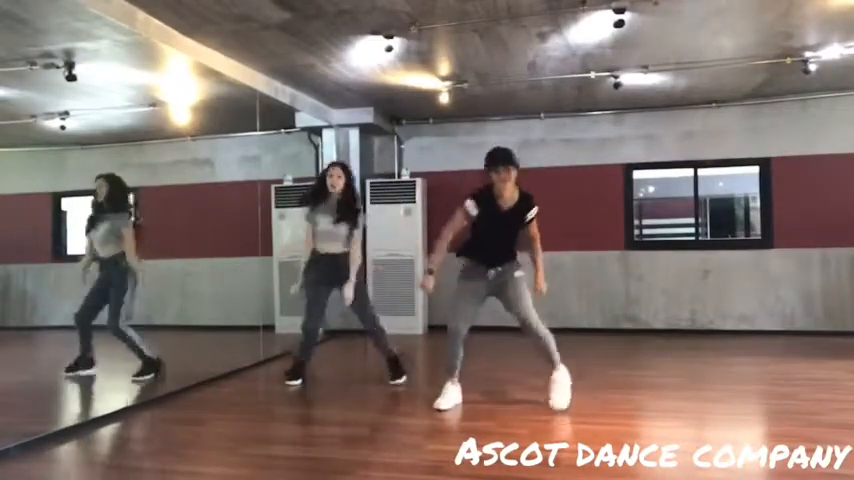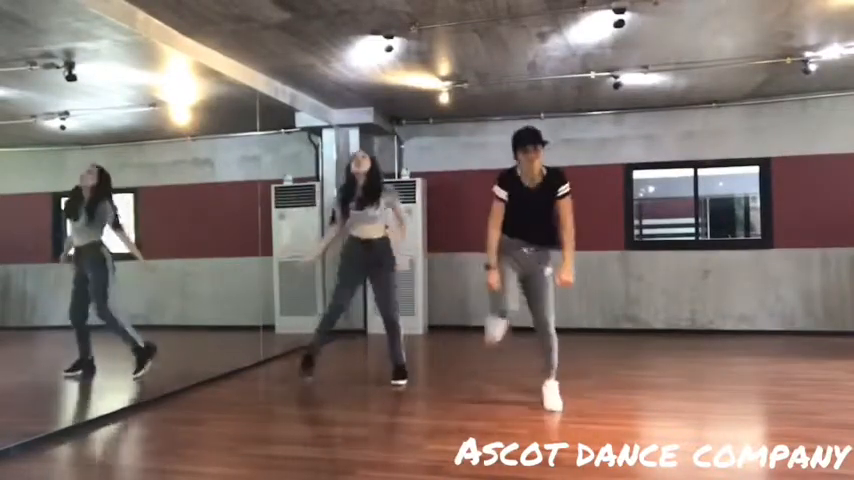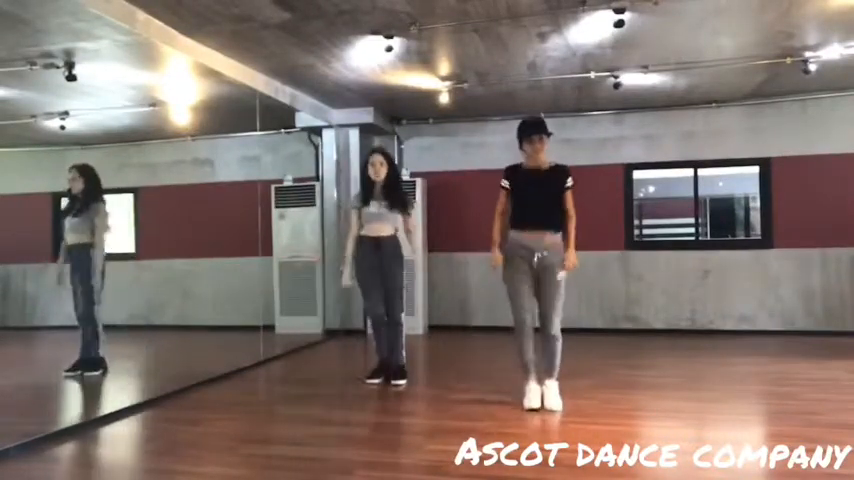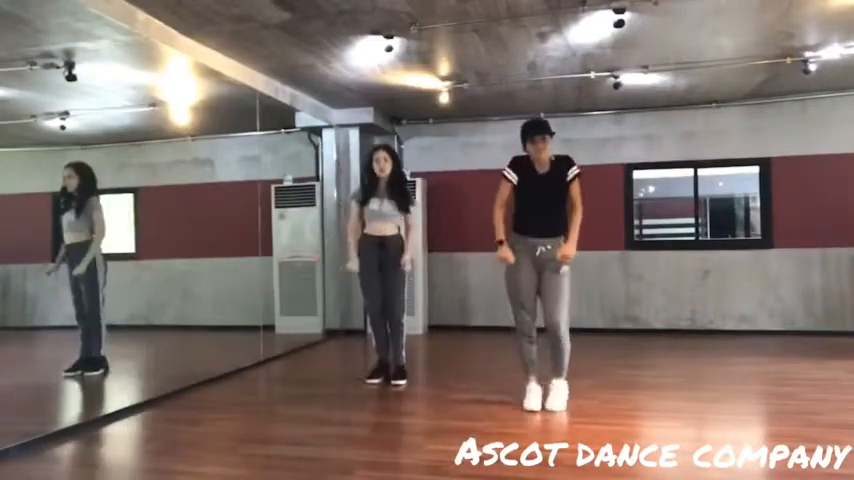
dt=0.3s
person 1, frame 1
left shoulder: (526, 202)
right shoulder: (478, 199)
left elbow: (533, 238)
right elbow: (448, 233)
left wrist: (539, 274)
right wrist: (431, 271)
left hip: (509, 270)
right hip: (475, 272)
left knee: (529, 319)
right knee: (456, 329)
left ankle: (558, 372)
right ankle: (452, 385)
person 1, frame 2
left shoulder: (557, 179)
right shoulder: (505, 181)
left elbow: (566, 224)
right elbow: (494, 226)
left wrist: (568, 265)
right wrist: (490, 267)
left hip: (539, 255)
right hip: (509, 251)
left knee: (546, 324)
right knee: (504, 308)
left ankle: (550, 383)
right ankle: (497, 315)
person 1, frame 3
left shoulder: (561, 173)
right shoulder: (511, 174)
left elbow: (569, 213)
right elbow: (500, 213)
left wrist: (571, 250)
right wrist: (495, 248)
left hip: (552, 253)
right hip: (517, 252)
left knee: (551, 324)
right knee: (524, 322)
left ankle: (550, 383)
right ankle: (531, 384)
person 1, frame 4
left shoulder: (566, 165)
right shoulder: (517, 166)
left elbow: (576, 207)
right elbow: (500, 206)
left wrist: (572, 242)
right wrist: (501, 243)
left hip: (555, 250)
right hip: (522, 250)
left knee: (558, 322)
right knee: (525, 324)
left ankle: (559, 382)
right ankle: (533, 383)
person 2, frame 1
left shoulder: (353, 211)
right shoulder: (316, 207)
left elbow: (355, 248)
right elbow: (310, 241)
left wrist: (351, 281)
right wrist: (301, 276)
left hip: (344, 266)
right hip: (319, 266)
left knee: (369, 319)
right knee: (312, 323)
left ankle: (393, 360)
right ankle: (299, 365)
person 2, frame 2
left shoulder: (384, 191)
right shoulder: (344, 194)
left elbow: (402, 220)
right elbow: (337, 226)
right wrist: (318, 252)
left hip: (379, 252)
right hip: (353, 252)
left knee: (389, 311)
right knee: (336, 306)
left ankle: (399, 365)
right ankle: (311, 353)
person 2, frame 3
left shoulder: (397, 196)
right shoulder: (360, 198)
left elbow: (408, 229)
right elbow: (353, 233)
right wrist: (347, 266)
left hip: (391, 251)
right hip: (365, 251)
left knee: (394, 311)
right knee: (375, 311)
left ankle: (398, 365)
right ankle: (383, 363)
person 2, frame 4
left shoulder: (402, 193)
right shoulder: (362, 192)
left elbow: (409, 226)
right elbow: (353, 226)
left wrist: (408, 254)
right wrist: (353, 256)
left hip: (393, 249)
right hip: (368, 249)
left knee: (394, 311)
right knee: (374, 309)
left ankle: (398, 365)
right ankle: (382, 362)
person 3, frame 1
left shoulder: (119, 215)
right shoulder: (97, 217)
left elbow: (130, 247)
right elbow: (91, 250)
left wrist: (137, 274)
right wrist: (82, 270)
left hip: (122, 270)
right hip: (106, 273)
left knee: (116, 324)
right knee: (82, 317)
left ankle: (150, 362)
right ankle: (85, 360)
person 3, frame 2
left shoulder: (101, 205)
right shoulder: (75, 203)
left elbow: (120, 233)
left wrist: (139, 257)
right wrist: (65, 254)
left hip: (96, 257)
right hip: (81, 260)
left knee: (102, 310)
right knee: (76, 313)
left ankle: (142, 350)
right ankle: (85, 360)
person 3, frame 3
left shoulder: (95, 205)
right shoulder: (73, 206)
left elbow: (99, 240)
right elbow: (68, 238)
left wrist: (97, 272)
right wrist: (61, 264)
left hip: (88, 258)
right hip: (76, 258)
left knee: (88, 311)
right knee: (83, 313)
left ankle: (95, 360)
right ankle: (86, 359)
person 3, frame 4
left shoulder: (91, 202)
right shoulder: (68, 203)
left elbow: (100, 233)
left wrist: (85, 261)
right wrist: (58, 261)
left hip: (89, 257)
right hip: (73, 258)
left knee: (93, 308)
right knee: (81, 311)
left ankle: (98, 359)
right ankle: (86, 358)
